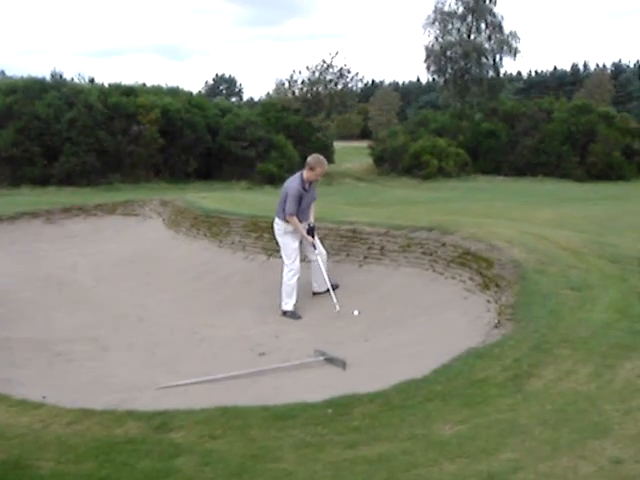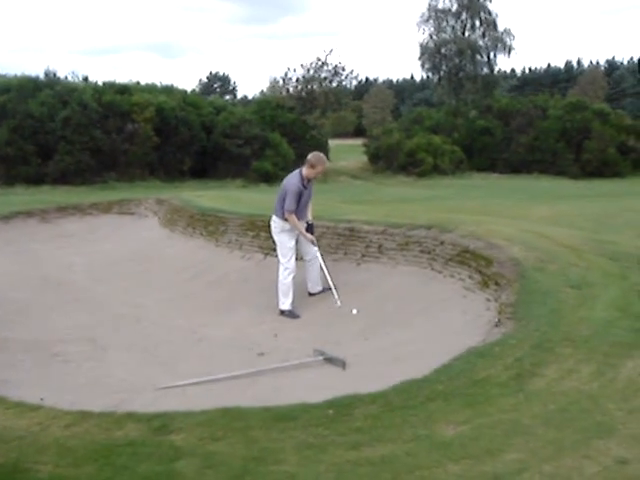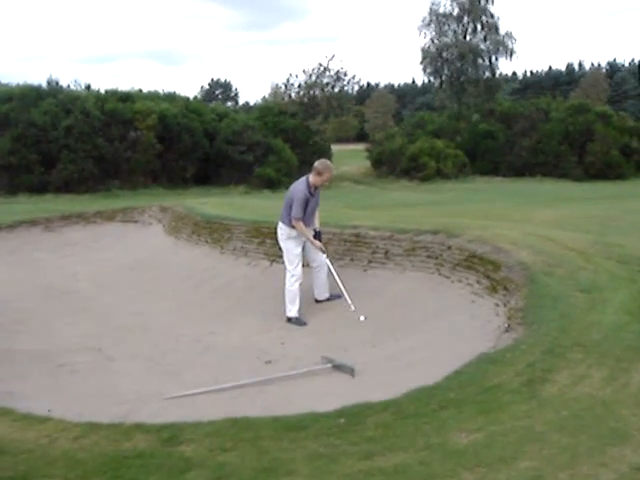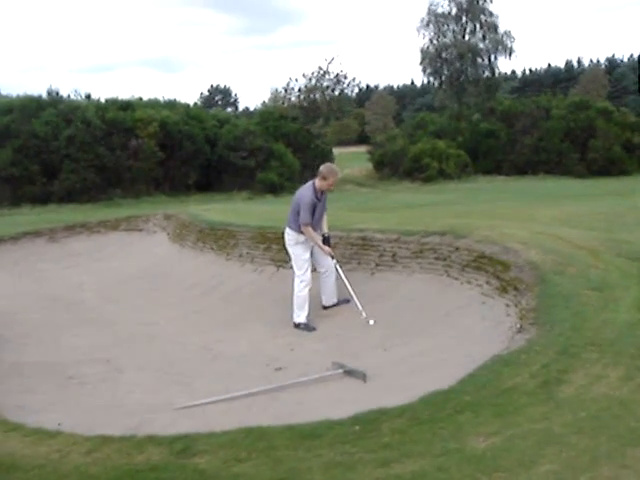
dt=0.2s
person 1, frame 1
left shoulder: (311, 182)
right shoulder: (294, 187)
right elbow: (290, 217)
left wrist: (311, 224)
right wrist: (305, 236)
left hip: (303, 224)
right hip: (286, 227)
left knee: (320, 254)
right knee: (292, 267)
left ankle: (320, 287)
right ankle: (287, 307)
person 1, frame 2
left shoulder: (308, 179)
right shoulder: (293, 184)
right elbow: (288, 214)
left wrist: (309, 221)
right wrist: (304, 234)
left hip: (299, 221)
right hip: (283, 225)
left knee: (313, 255)
right knee: (288, 266)
left ankle: (315, 288)
right ankle: (285, 306)
person 1, frame 3
left shoulder: (316, 186)
right shoulder: (300, 191)
right elbow: (296, 221)
left wrist: (317, 229)
right wrist: (312, 241)
left hip: (306, 229)
right hip: (289, 232)
left knee: (320, 262)
right knee: (295, 273)
left ankle: (321, 295)
right ankle: (291, 313)
person 1, frame 4
left shoulder: (322, 190)
right shoulder: (306, 196)
right elbow: (304, 227)
left wrist: (326, 234)
right wrist: (322, 246)
left hip: (313, 233)
right hip: (297, 237)
left knee: (328, 267)
right knee: (303, 278)
left ankle: (329, 301)
right ankle: (300, 319)
